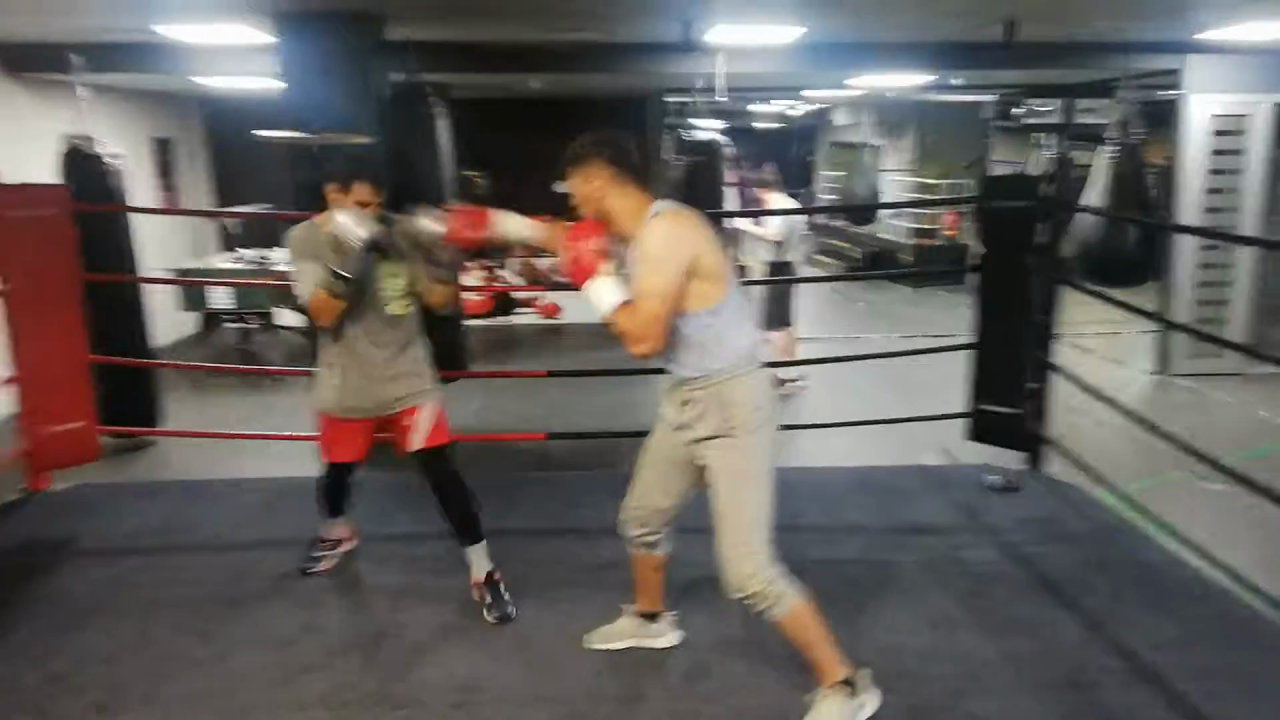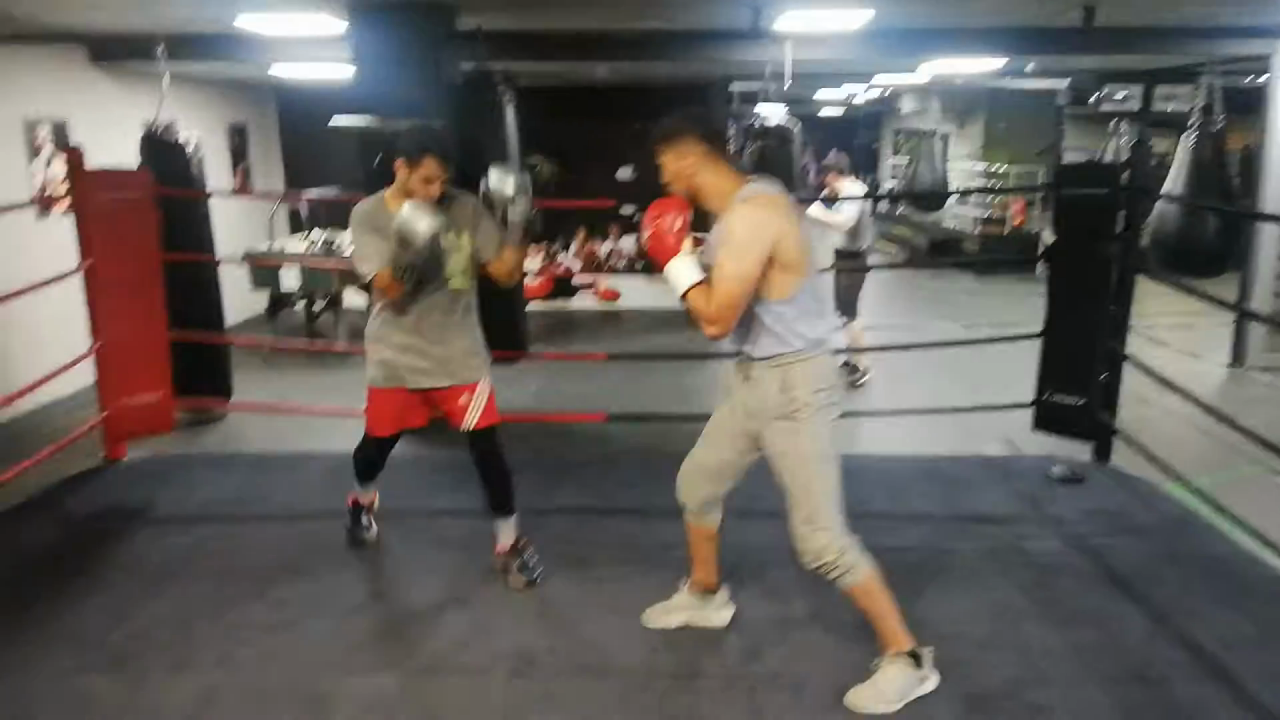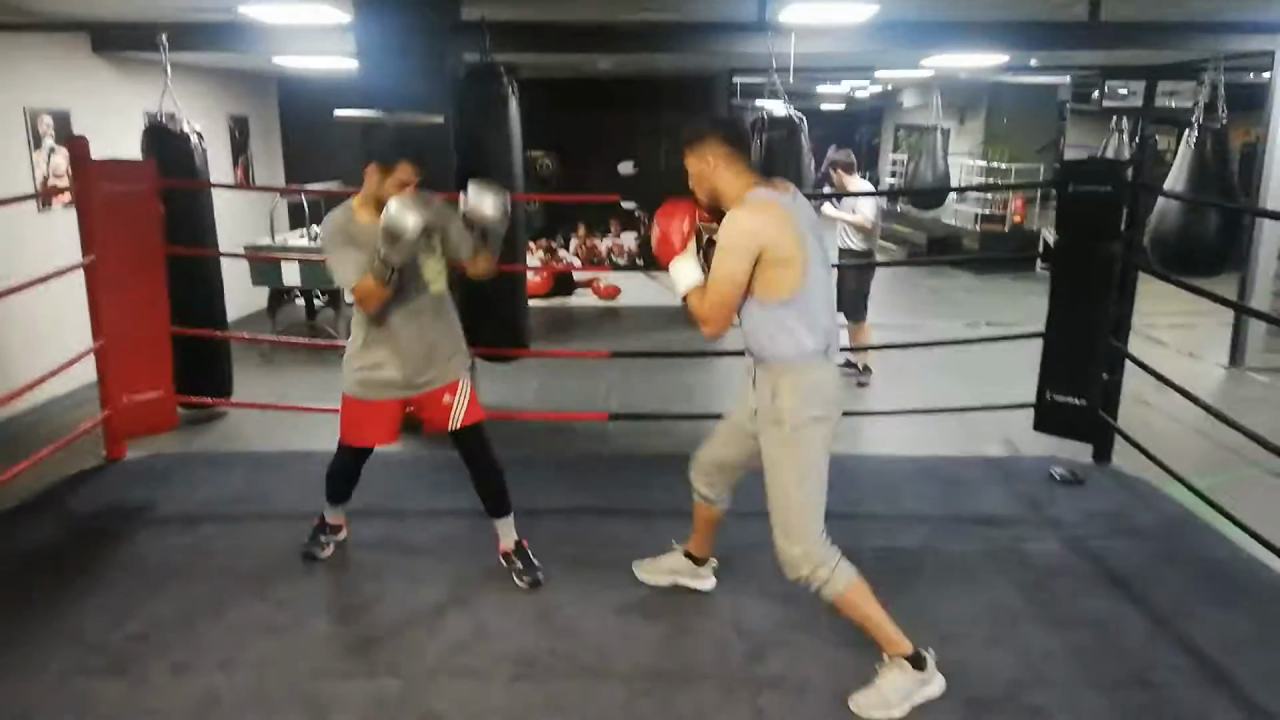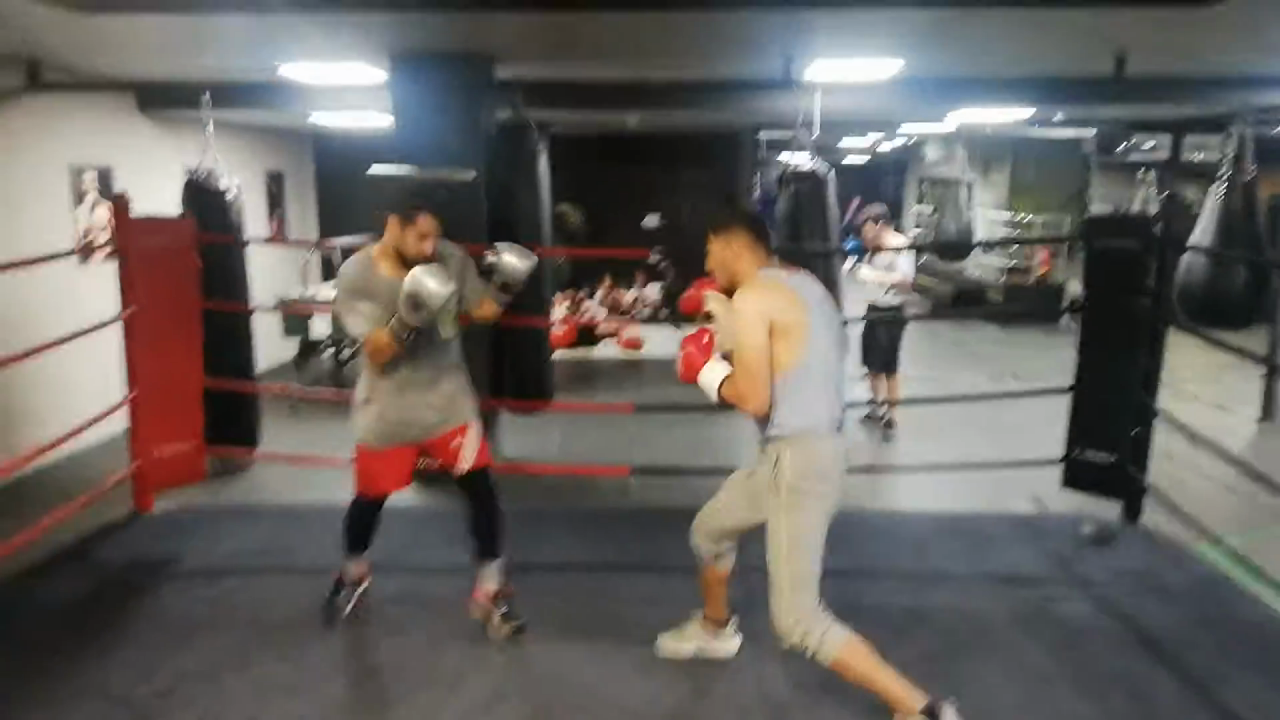
dt=0.2s
person 1, frame 1
left shoulder: (667, 231)
right shoulder: (640, 221)
left elbow: (645, 339)
right elbow: (571, 236)
left wrist: (594, 277)
right wrist: (501, 225)
left hip: (732, 402)
right hip: (689, 402)
left knee: (749, 572)
right knee: (641, 516)
right ankle: (651, 618)
person 1, frame 2
left shoulder: (751, 217)
right shoulder: (749, 197)
left elbow: (716, 321)
left wrist: (673, 255)
right wrist: (676, 248)
left hip: (796, 384)
right hip: (755, 376)
left knee: (821, 541)
right knee: (696, 483)
left ankle: (908, 658)
right ankle: (705, 595)
person 1, frame 3
left shoulder: (745, 223)
right shoulder: (781, 193)
left elbow: (712, 321)
left wrist: (680, 259)
left hip: (796, 389)
right hip: (773, 382)
left knee: (802, 552)
right knee: (709, 467)
left ankle: (910, 662)
right ankle: (695, 561)
person 1, frame 4
left shoulder: (751, 299)
right shoulder: (798, 284)
left elbow: (753, 401)
left wrist: (704, 367)
left hip: (799, 460)
right hip: (789, 452)
left knee: (798, 622)
right knee: (708, 531)
right ankle: (714, 629)
person 2, frame 1
left shoulder: (402, 232)
right shoulder: (304, 240)
left elbow: (441, 302)
right elbow: (324, 316)
left wrist: (438, 258)
right wrist: (346, 265)
left hip: (407, 379)
right hip: (346, 383)
left knee: (441, 471)
right knee: (338, 470)
left ankle: (484, 573)
right ankle: (337, 533)
person 2, frame 2
left shoulder: (466, 208)
right shoulder: (368, 216)
left elbow: (507, 274)
right elbow: (387, 292)
right wrist: (405, 254)
left hip: (459, 356)
right hip: (396, 358)
left knee: (486, 446)
right knee: (378, 441)
left ankle: (509, 543)
right ankle: (363, 499)
person 2, frame 3
left shoulder: (435, 211)
right shoulder: (339, 228)
left elbow: (480, 268)
right elbow: (369, 303)
left wrist: (489, 229)
right wrist: (391, 254)
left hip: (440, 360)
right hip: (376, 367)
left knee: (476, 448)
right knee: (353, 452)
left ankle: (510, 544)
right ankle: (332, 521)
person 2, frame 4
left shoulder: (450, 258)
right shoulder: (356, 277)
left elbow: (482, 311)
right elbow: (377, 355)
left wrist: (506, 287)
right wrist: (409, 314)
left hip: (449, 404)
right hip: (385, 412)
left knee: (481, 492)
right knee: (368, 501)
left ankle: (490, 593)
right ankle: (353, 573)
person 3, frame 1
left shoulder: (777, 207)
right shoulder: (790, 204)
left elbow: (773, 235)
left wrist: (746, 226)
left hip: (778, 269)
right hip: (788, 267)
left knee: (773, 324)
right knee: (784, 322)
left ankle: (785, 375)
right ankle: (791, 373)
person 3, frame 2
left shoulder: (852, 193)
right shoulder: (852, 190)
left elbow: (844, 223)
left wrist: (818, 214)
right wrist: (829, 195)
left hip: (851, 257)
right hip: (847, 255)
left knee: (849, 312)
right knee: (847, 311)
left ankle: (861, 366)
right ankle: (853, 360)
person 3, frame 3
left shoulder: (865, 191)
right shoulder: (850, 191)
left elbow: (866, 222)
left wrist: (834, 213)
right wrist: (831, 201)
left hip: (859, 259)
right hip: (847, 256)
left knee: (858, 314)
right knee: (849, 312)
left ankle: (865, 365)
right ankle: (854, 359)
person 3, frame 4
left shoulder: (901, 246)
right shoulder: (875, 248)
left elbow: (906, 280)
left wrist: (871, 276)
right wrist: (861, 272)
left hip: (891, 313)
right hip: (874, 310)
left knee: (888, 368)
right knee: (872, 364)
left ankle: (890, 417)
right ankle: (878, 409)
